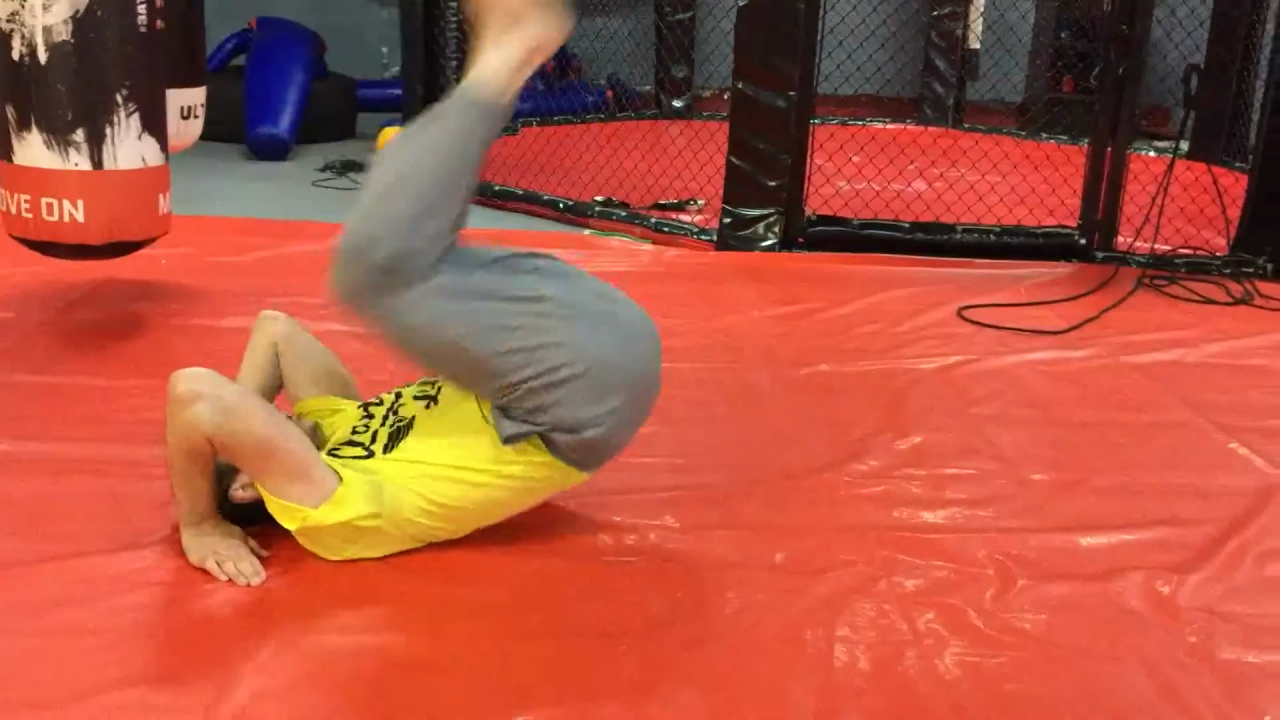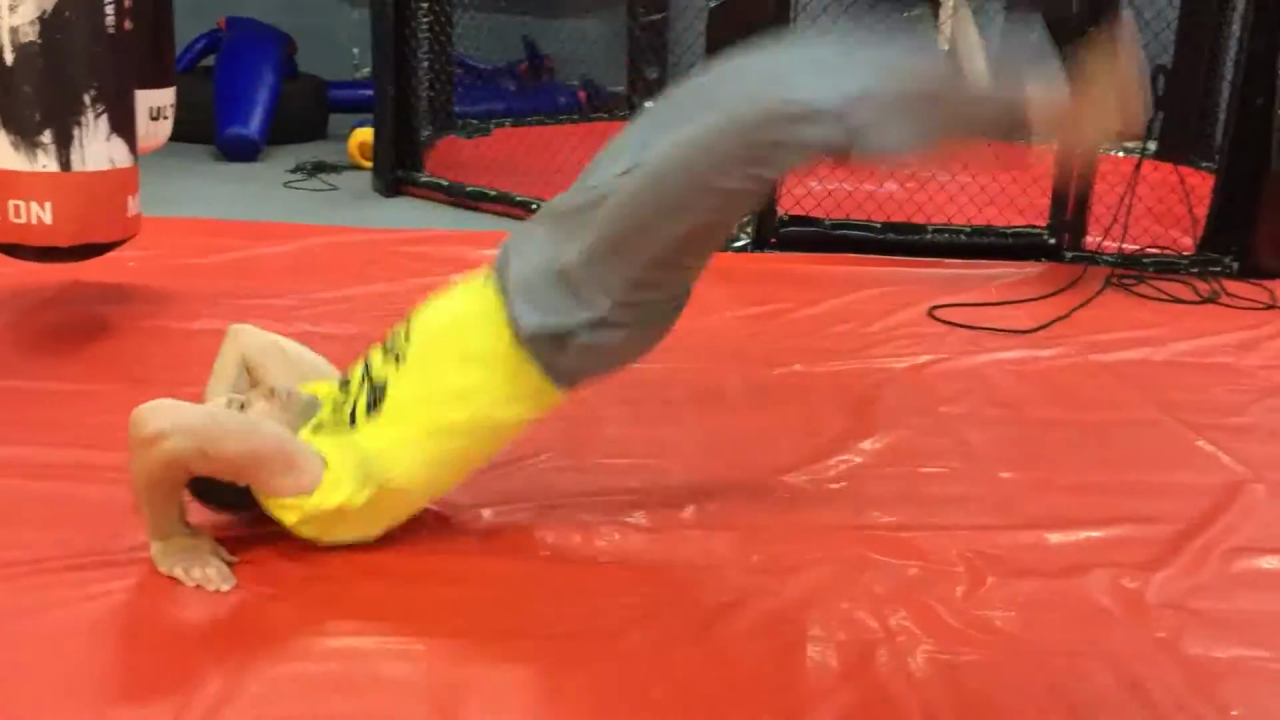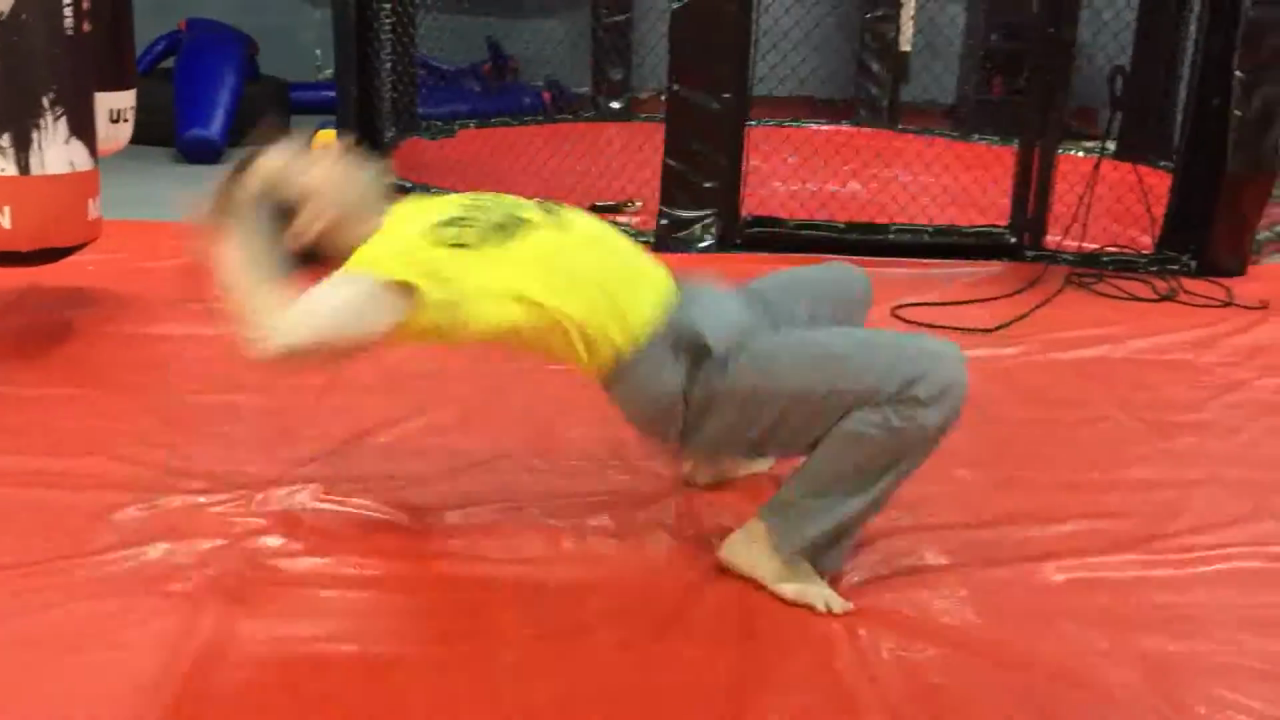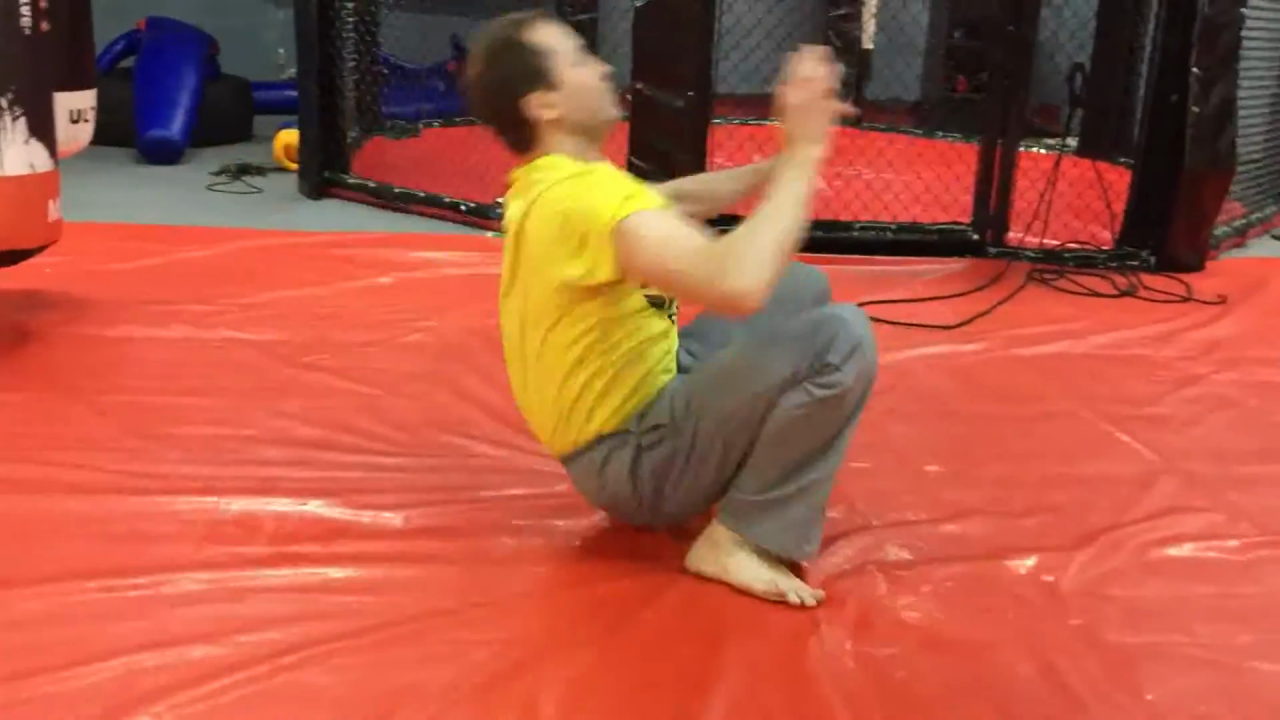
dt=0.2s
person 1, frame 1
left shoulder: (325, 425)
right shoulder: (332, 513)
left elbow: (270, 326)
right wrist: (198, 525)
right hip: (584, 385)
left ankle: (500, 63)
right ankle: (498, 66)
person 1, frame 2
left shoulder: (317, 417)
right shoulder: (323, 497)
left elbow: (244, 336)
right wrist: (167, 527)
left hip: (552, 276)
right ankle: (1048, 108)
person 1, frame 3
left shoulder: (405, 221)
right shoulder: (383, 270)
right elbow: (275, 334)
left hip: (686, 306)
right hip: (677, 361)
left knee: (843, 286)
right knee: (928, 380)
left ankle: (729, 448)
right ankle: (782, 545)
person 1, frame 4
left shoulder: (560, 176)
right shoulder: (579, 196)
left elbow: (683, 203)
right elbow: (741, 290)
left wrist: (790, 155)
right wrist: (803, 154)
left hip: (648, 395)
right hip: (637, 456)
left knee: (802, 285)
right knee: (836, 341)
left ankle: (726, 475)
right ankle: (738, 540)
